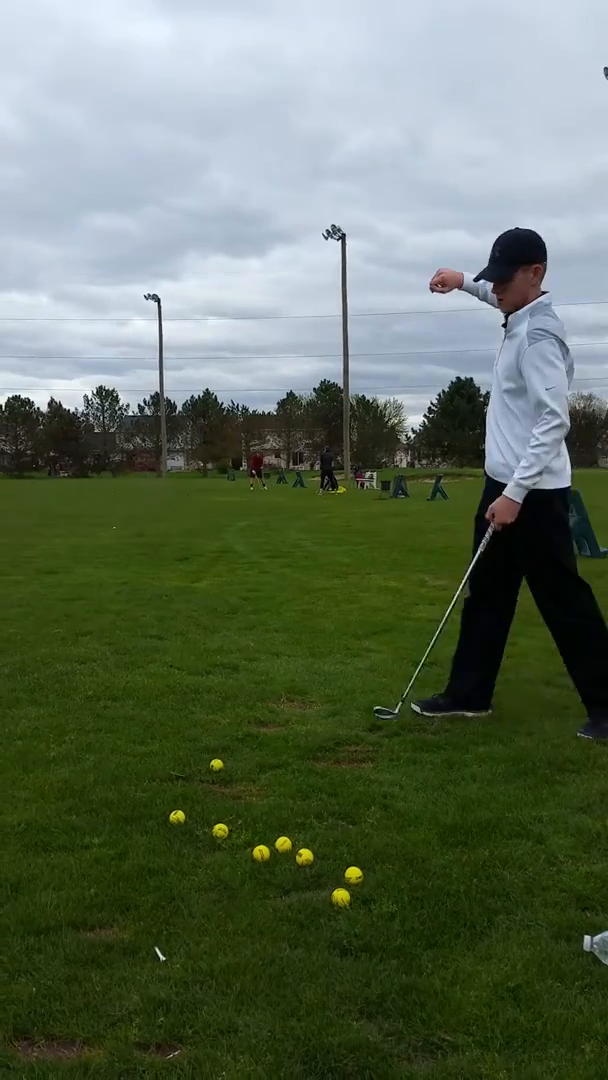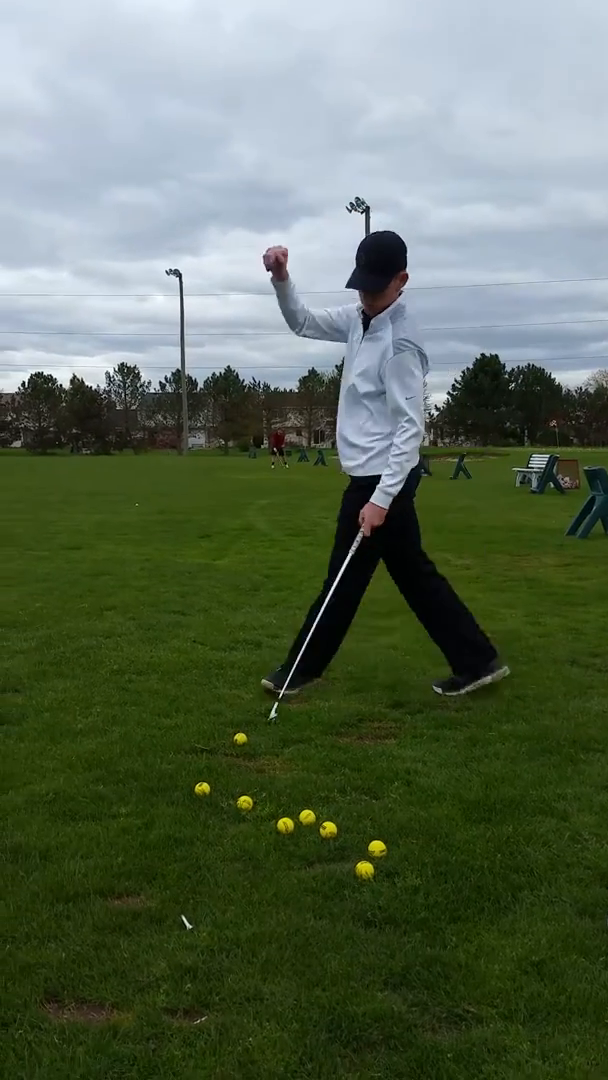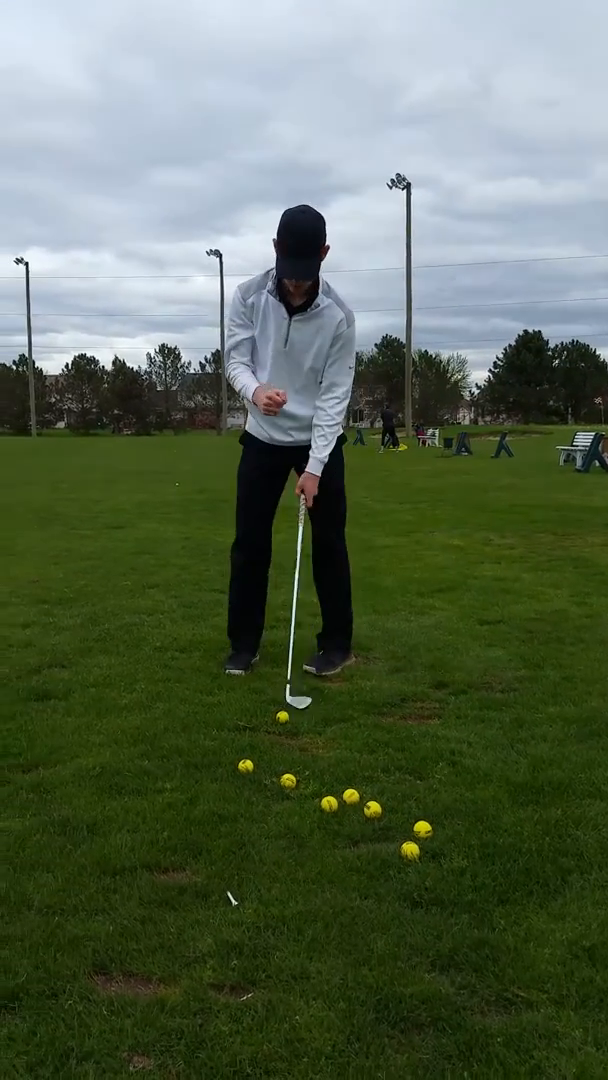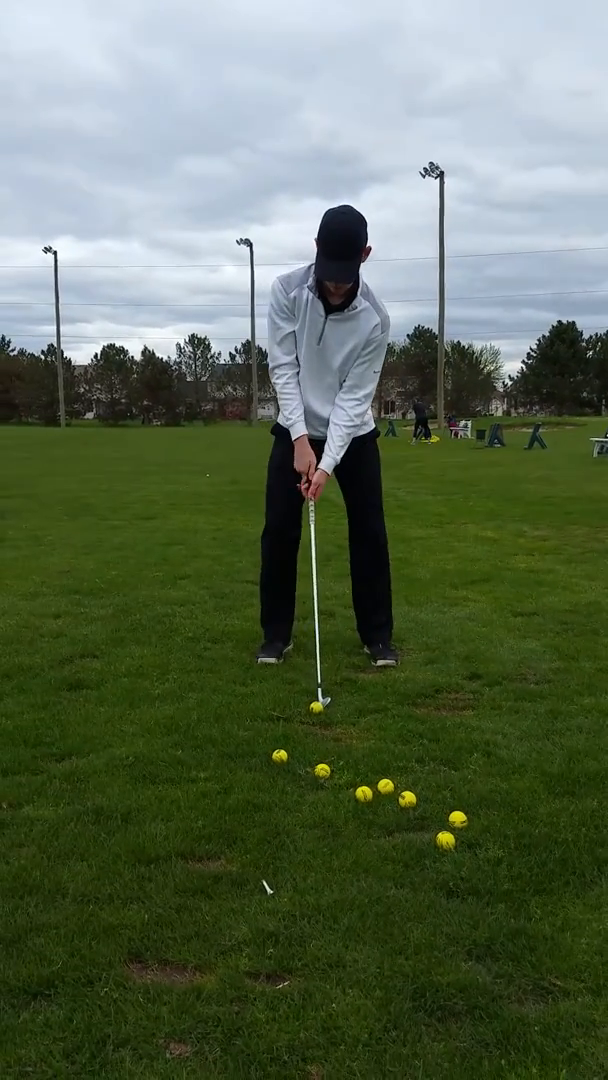
dt=0.7s
person 1, frame 1
left shoulder: (537, 333)
right shoulder: (522, 320)
left elbow: (553, 420)
right elbow: (500, 292)
left wrist: (516, 492)
right wrist: (457, 280)
left hip: (533, 491)
right hip: (506, 484)
left knee: (562, 599)
right knee: (486, 591)
right ankle: (469, 692)
person 1, frame 2
left shoulder: (399, 341)
right shoulder: (358, 318)
left elbow: (409, 426)
right elbow: (304, 322)
left wrist: (381, 498)
right wrist: (281, 278)
left hip: (379, 478)
right hip: (372, 473)
left knee: (347, 575)
right knee: (412, 573)
left ankle: (304, 667)
right ankle: (476, 660)
person 1, frame 3
left shoulder: (337, 316)
right shoulder: (248, 297)
left elbow: (335, 394)
right elbow: (236, 360)
left wrist: (315, 466)
right wrist: (255, 391)
left hip: (321, 441)
right hip: (263, 439)
left knee: (329, 542)
right knee: (250, 542)
left ankle: (336, 644)
right ankle: (244, 644)
person 1, frame 4
left shoulder: (374, 318)
right shoulder: (287, 290)
left elbow: (355, 395)
right elbow: (282, 367)
left wrist: (328, 464)
right wrist: (300, 438)
left hip: (353, 436)
right hip: (295, 433)
left knee: (369, 532)
right knee: (278, 531)
left ankle: (377, 634)
right ankle: (276, 633)
